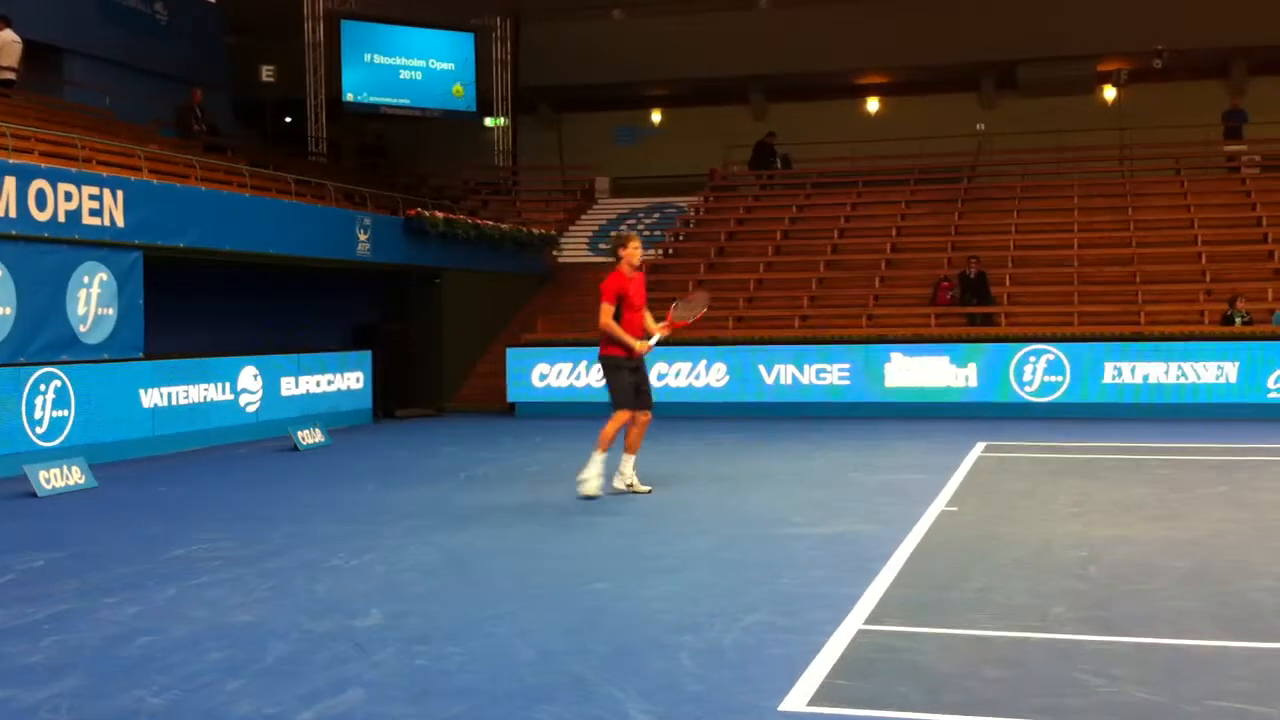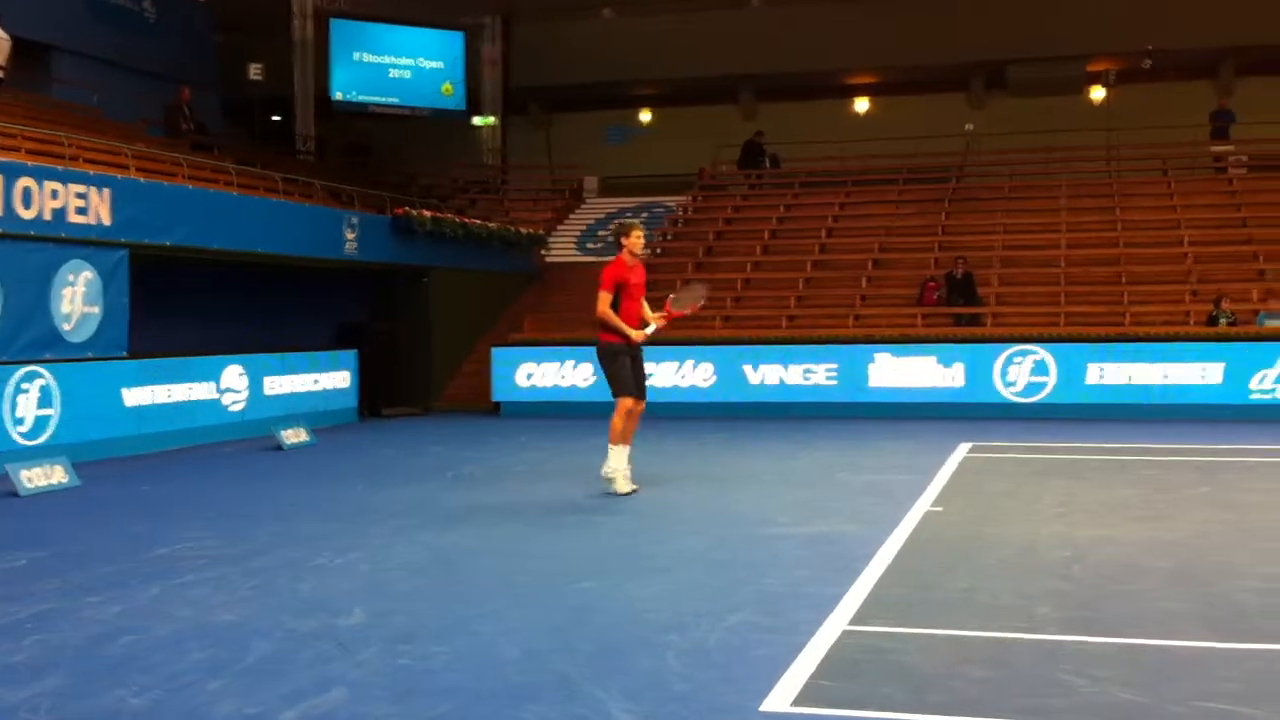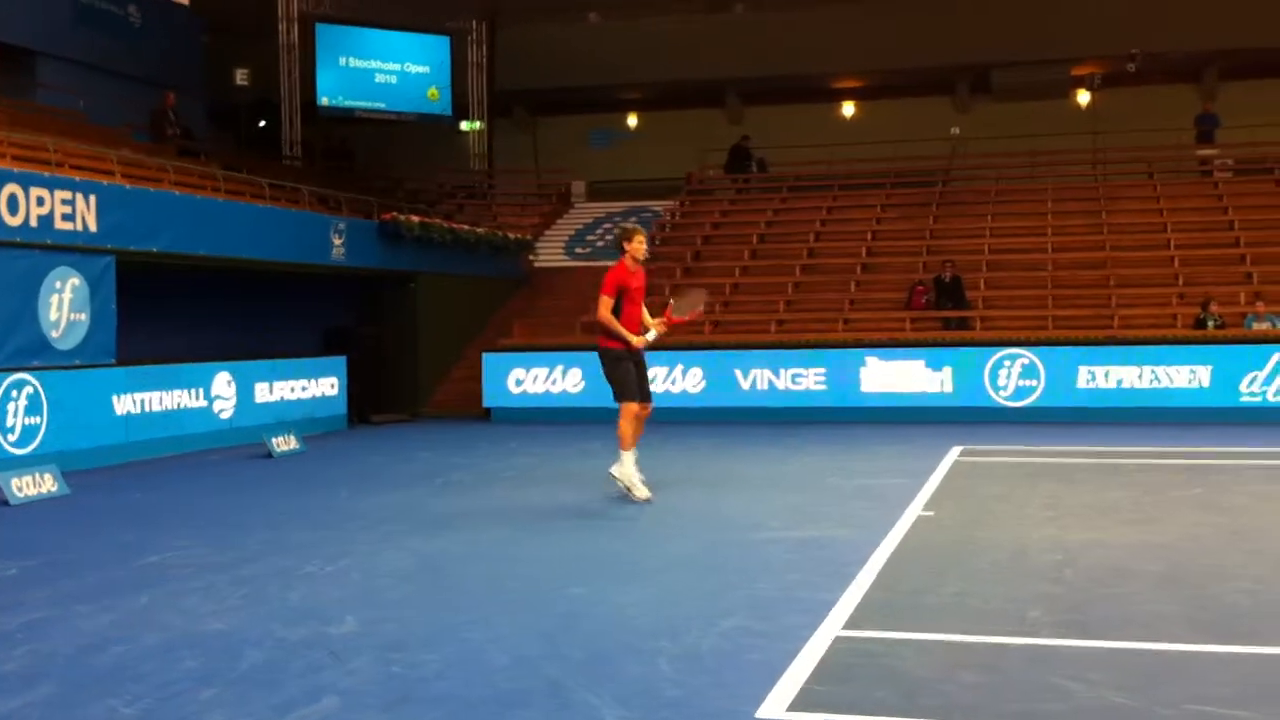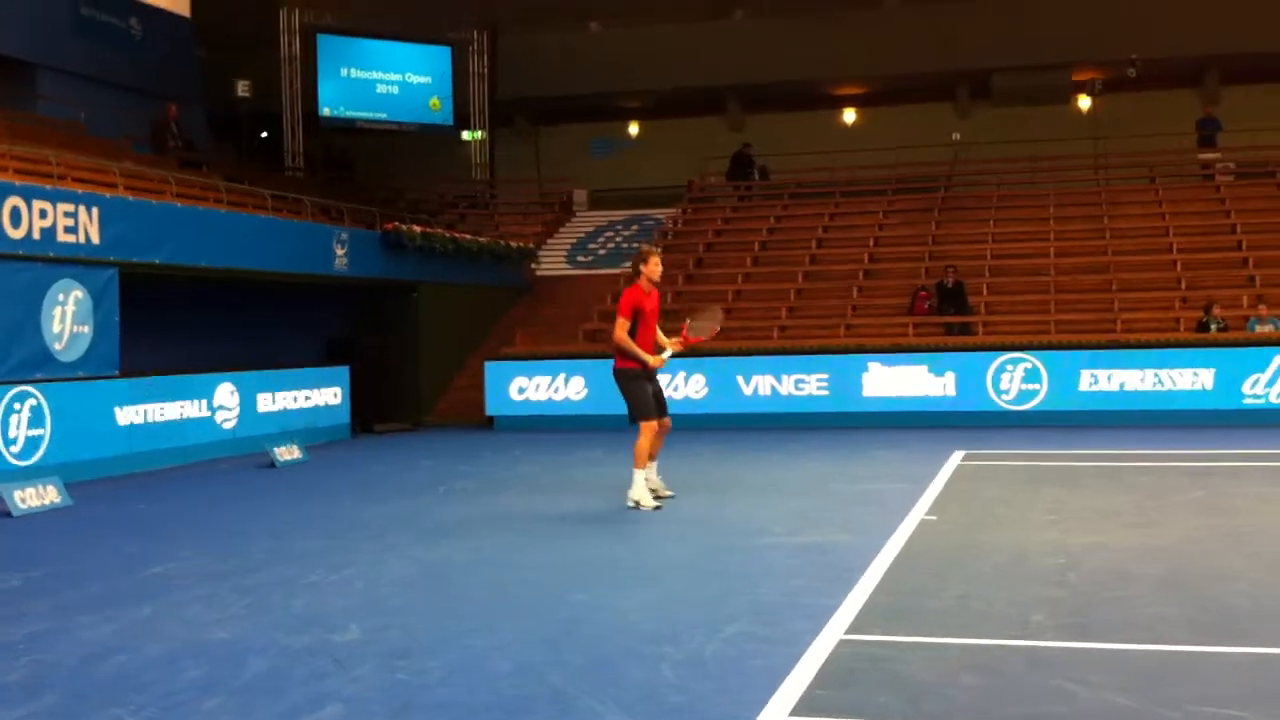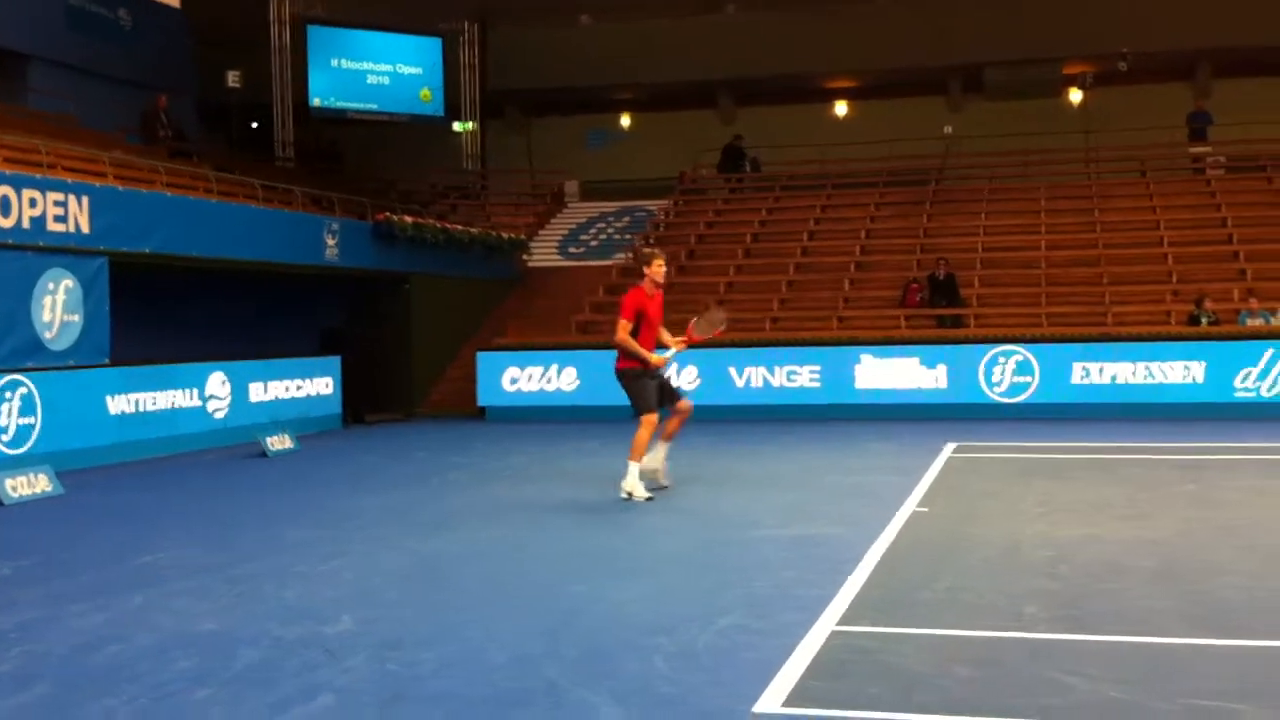
dt=0.1s
person 1, frame 1
left shoulder: (639, 278)
right shoulder: (613, 281)
right elbow: (605, 321)
left wrist: (655, 328)
right wrist: (633, 343)
left hip: (635, 359)
right hip: (615, 357)
left knee: (643, 417)
right knee: (623, 415)
left ankle: (624, 475)
right ankle: (593, 470)
person 1, frame 2
left shoulder: (640, 268)
right shoulder: (613, 270)
right elbow: (602, 310)
left wrist: (651, 317)
right wrist: (629, 331)
left hip: (632, 345)
right hip: (613, 345)
left knee: (638, 405)
right knee: (625, 404)
left ankle: (615, 465)
right ankle: (616, 464)
person 1, frame 3
left shoulder: (640, 273)
right shoulder: (615, 274)
right elbow: (602, 314)
left wrist: (650, 323)
right wrist: (630, 337)
left hip: (633, 350)
right hip: (614, 350)
left knee: (644, 409)
right knee: (630, 408)
left ankle: (623, 467)
right ankle: (628, 474)
person 1, frame 4
left shoulder: (654, 293)
right shoulder: (631, 296)
right elbow: (619, 336)
left wrist: (665, 342)
right wrist: (647, 358)
left hip: (647, 370)
right hip: (629, 370)
left knee: (664, 424)
right knee: (649, 426)
left ankle: (649, 478)
right ankle: (637, 491)
person 1, frame 5
left shoulder: (658, 294)
right shoulder: (633, 297)
right elbow: (621, 337)
left wrist: (670, 340)
right wrist: (649, 356)
left hip: (649, 367)
right hip: (631, 369)
left knee: (684, 407)
right knee: (649, 420)
left ankle: (655, 459)
right ankle: (631, 483)
